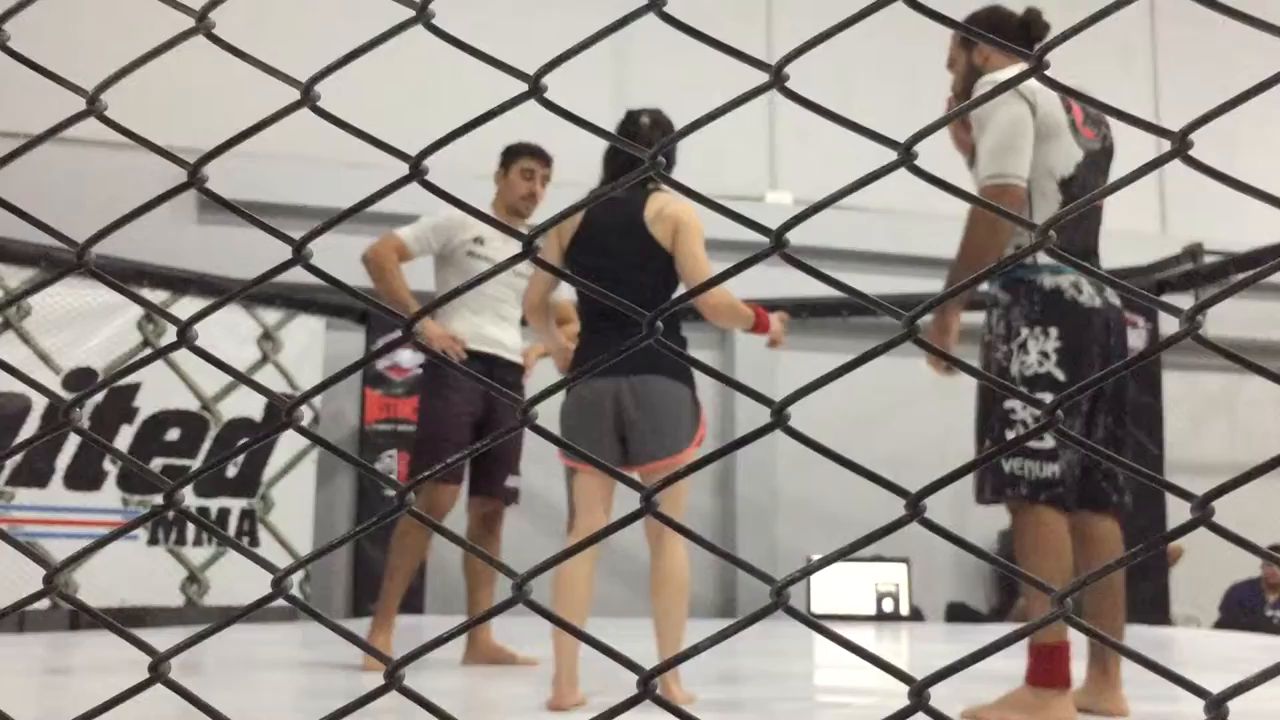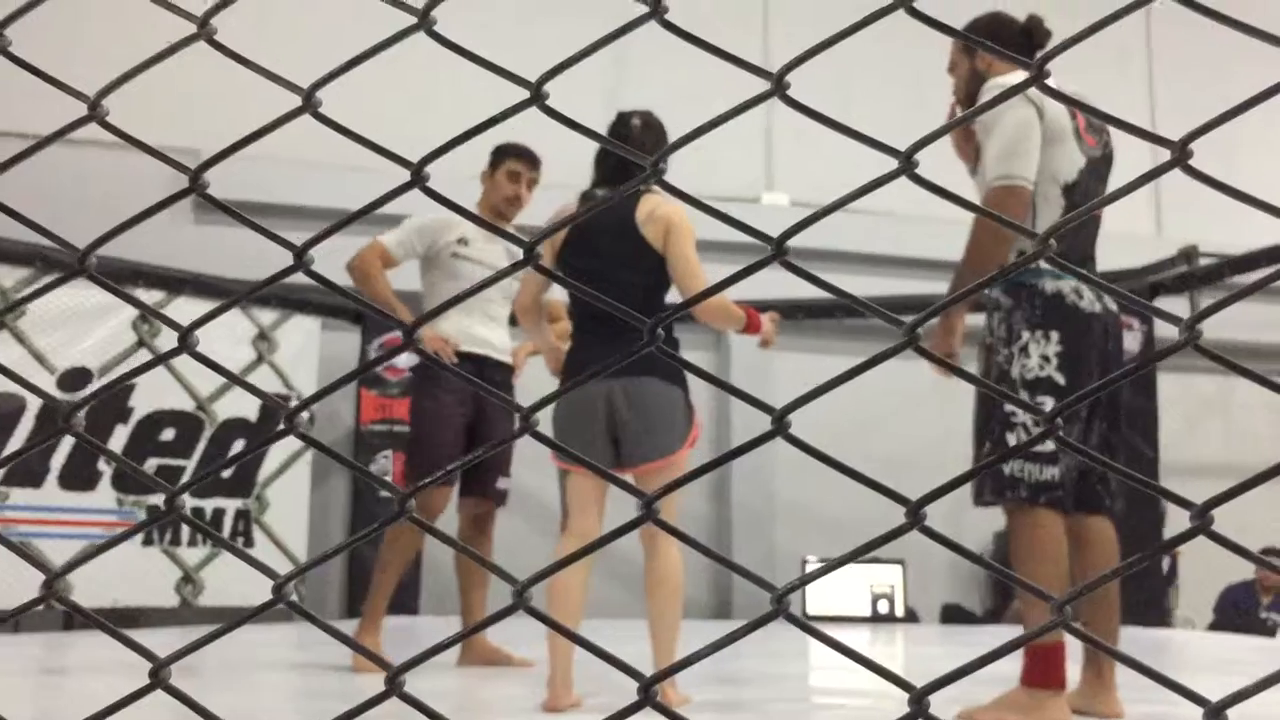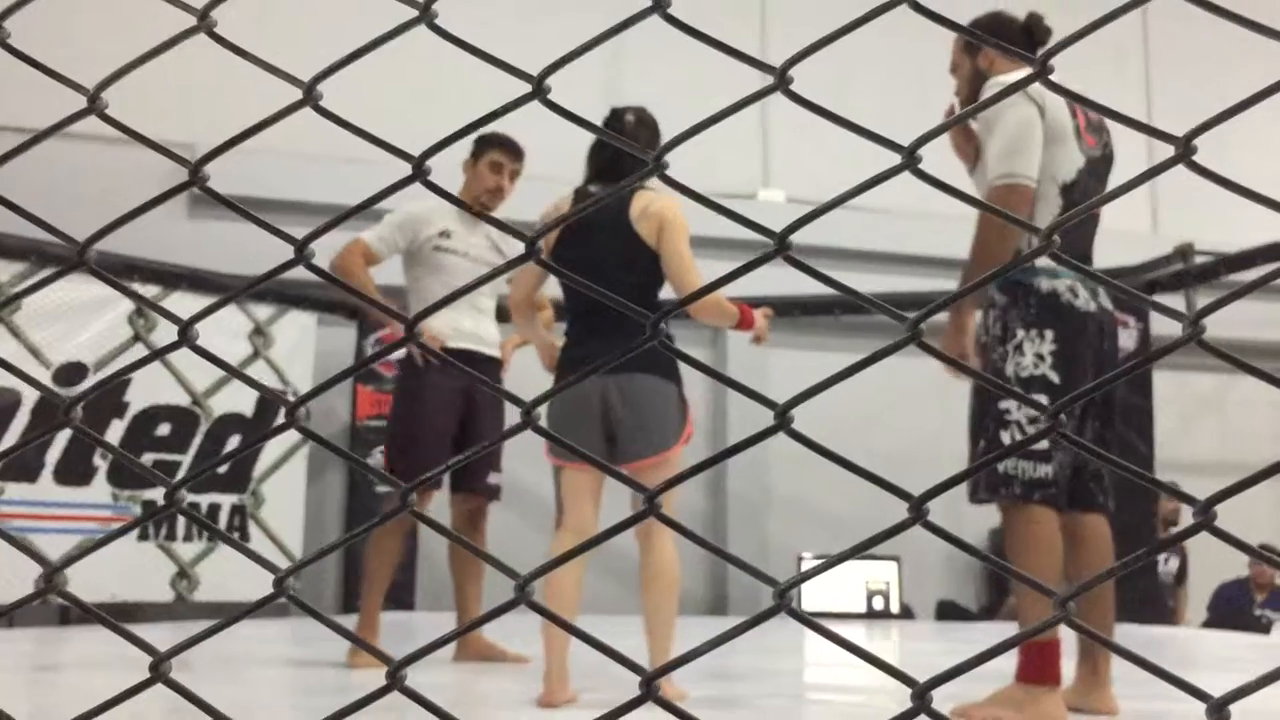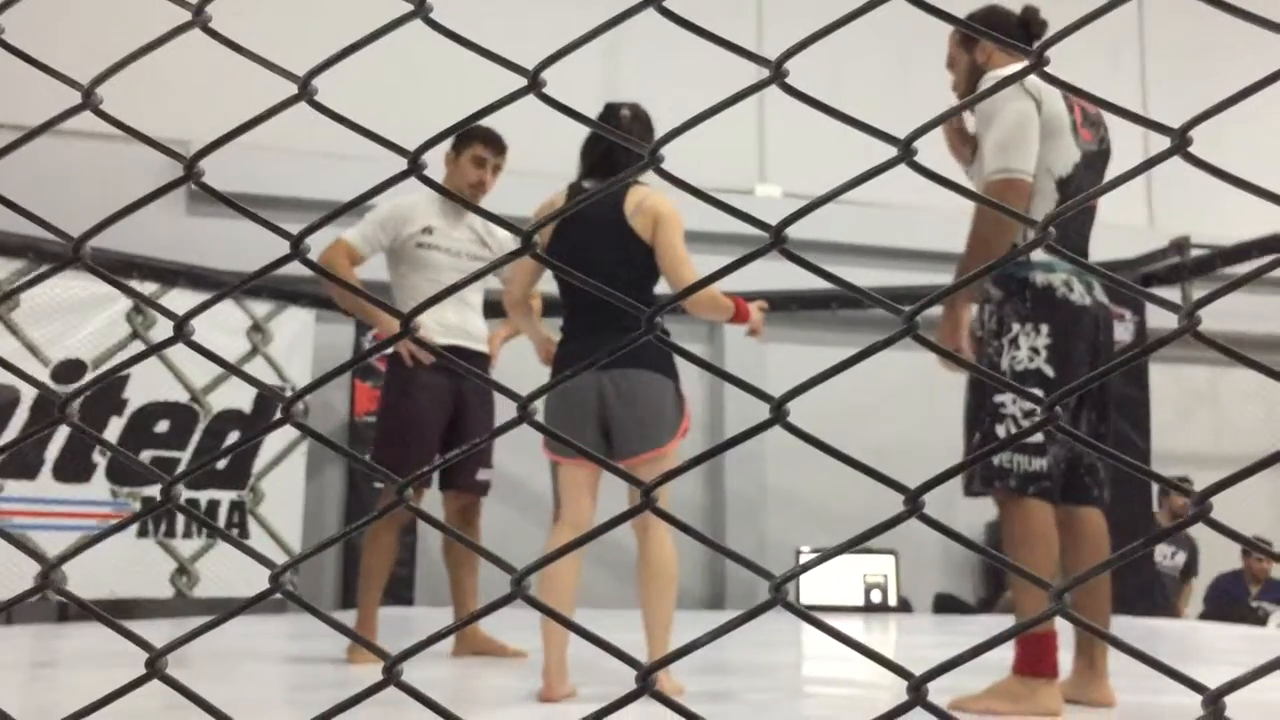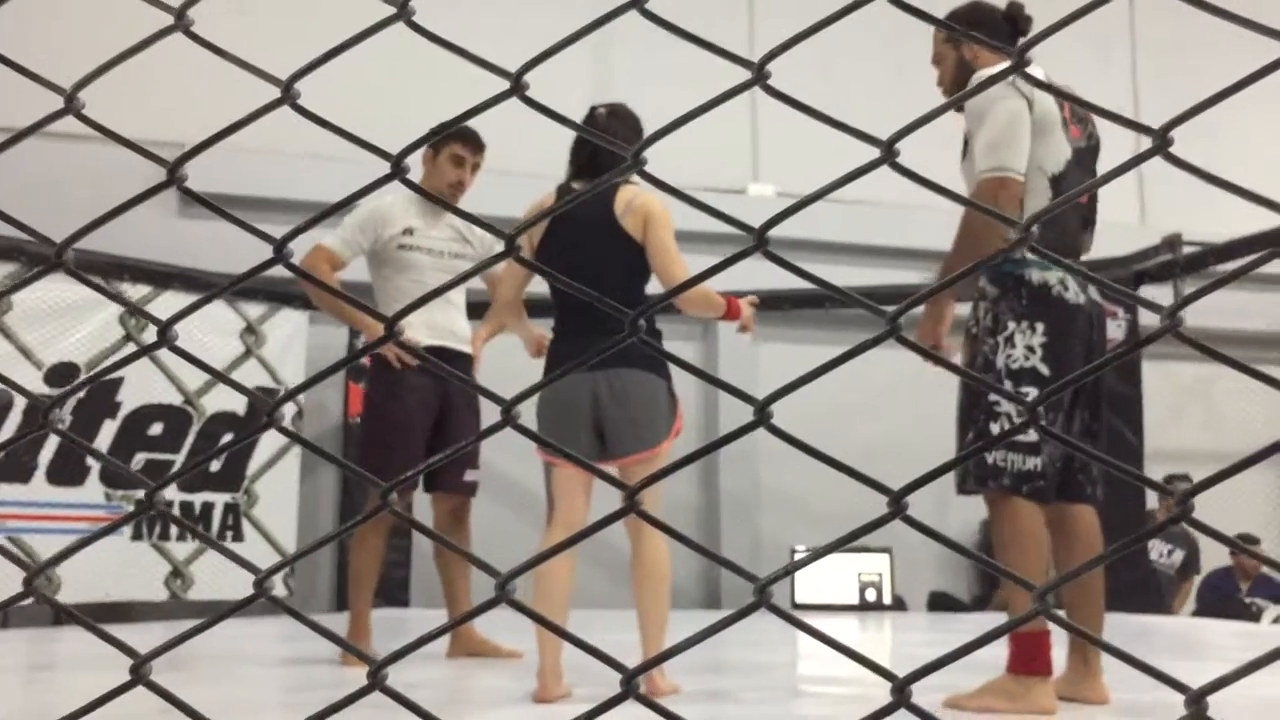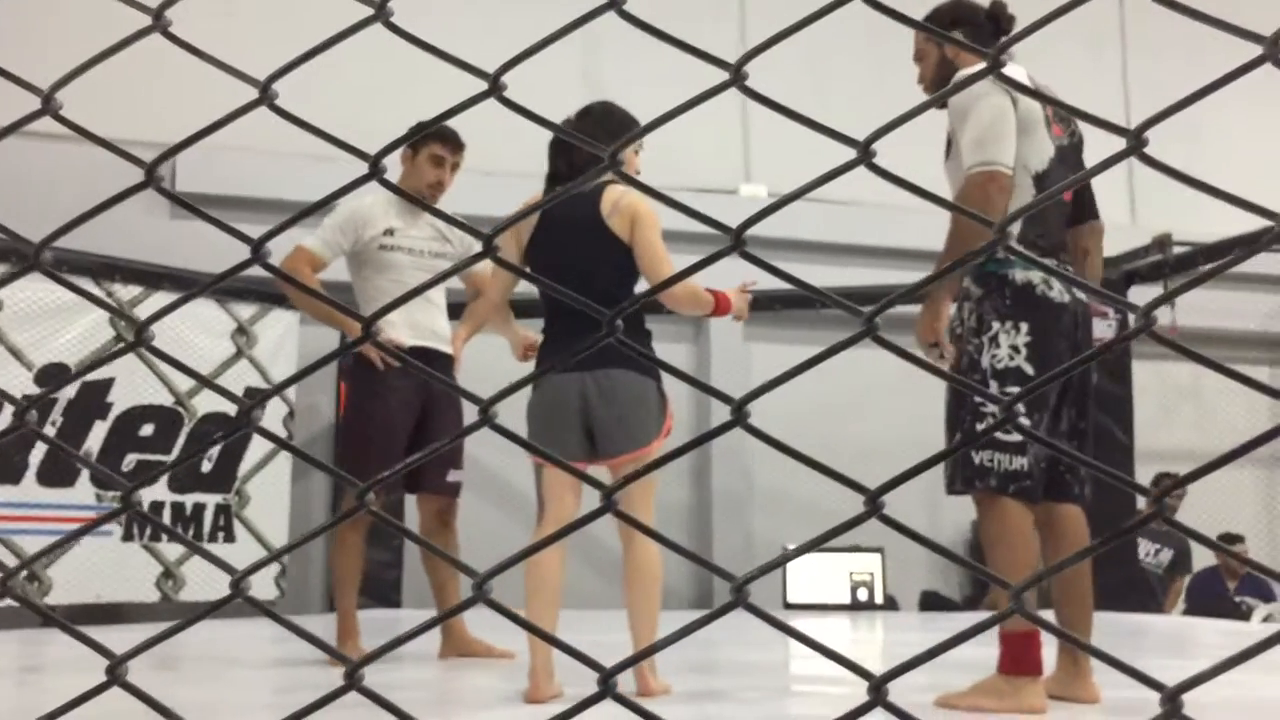
dt=0.2s
person 1, frame 1
left shoulder: (1003, 90)
right shoulder: (1081, 111)
left elbow: (1002, 206)
left wrist: (947, 304)
right wrist: (975, 152)
left hip: (1040, 305)
right hip: (1094, 306)
left knee: (1034, 492)
right knee: (1091, 496)
person 1, frame 2
left shoulder: (1009, 95)
right shoulder: (1082, 118)
left elbow: (1009, 209)
left wrist: (952, 307)
right wrist: (977, 160)
left hip: (1040, 310)
right hip: (1089, 311)
left knee: (1032, 494)
right knee: (1086, 499)
person 1, frame 3
left shoulder: (1009, 94)
right shoulder: (1082, 117)
left elbow: (1011, 207)
left wrist: (962, 307)
right wrist: (974, 158)
left hip: (1035, 308)
right hip: (1087, 309)
left knee: (1026, 490)
right knee: (1081, 498)
person 1, frame 4
left shoulder: (1008, 89)
right shoulder: (1081, 110)
left elbow: (1008, 200)
left wrist: (957, 299)
right wrist: (974, 160)
left hip: (1030, 302)
right hip: (1081, 302)
left knee: (1021, 484)
right knee: (1077, 490)
person 1, frame 5
left shoulder: (997, 87)
right shoulder: (1063, 104)
left elbow: (1000, 197)
left wrist: (941, 296)
right wrist: (970, 282)
left hip: (1025, 301)
right hip: (1074, 301)
left knee: (1010, 483)
right knee: (1069, 489)
person 1, frame 6
left shoulder: (980, 87)
right shoulder: (1049, 108)
left elbow: (985, 191)
right elbow: (1086, 233)
left wrist: (936, 296)
left hip: (1010, 300)
right hip: (1059, 304)
left knee: (999, 483)
right knee: (1057, 489)
person 2, frame 1
left shoulder: (574, 214)
right shoulder: (673, 210)
left elbow: (534, 305)
right elbow: (710, 302)
left wrist: (559, 347)
right wrist: (765, 322)
left hip: (591, 382)
right hip: (658, 380)
left knee: (584, 530)
right knee: (667, 533)
left ankle: (565, 681)
right ankle: (670, 679)
person 2, frame 2
left shoulder: (566, 215)
right shoulder: (664, 211)
left elbow: (526, 306)
right elbow: (701, 304)
left wrist: (550, 348)
right wrist: (756, 323)
left hip: (583, 383)
right hip: (652, 382)
left knee: (578, 532)
right knee: (661, 534)
left ankle: (559, 682)
right ankle: (666, 680)
person 2, frame 3
left shoulder: (560, 212)
right shoulder: (657, 208)
left elbow: (519, 303)
right elbow: (695, 300)
left wrist: (544, 345)
right wrist: (749, 319)
left hip: (579, 379)
right hip: (646, 378)
left knee: (573, 529)
right knee: (656, 530)
left ankle: (555, 677)
right ankle: (662, 675)
person 2, frame 4
left shoulder: (554, 207)
right shoulder: (653, 203)
left elbow: (515, 299)
right elbow: (692, 296)
left wrist: (541, 339)
right wrist: (744, 313)
left hip: (574, 375)
right hip: (643, 373)
left knee: (571, 523)
right knee: (654, 523)
left ankle: (555, 671)
right ankle: (661, 669)
person 2, frame 5
left shoulder: (544, 209)
right shoulder: (642, 201)
left elbow: (505, 301)
right elbow: (683, 293)
left wrist: (530, 335)
right wrist: (735, 308)
left hip: (567, 375)
right hip: (635, 373)
left knee: (563, 523)
right knee: (647, 523)
left ankle: (549, 673)
right ankle: (654, 670)
person 2, frame 6
left shoulder: (532, 211)
right shoulder: (629, 202)
left elbow: (490, 303)
right elbow: (671, 291)
right wrist: (725, 302)
left hip: (557, 376)
right hip: (624, 374)
left knee: (553, 525)
right knee: (638, 524)
left ankle: (540, 674)
right ankle: (646, 670)
person 3, frame 1
right shoulder: (458, 224)
left elbow: (569, 321)
right elbow: (378, 255)
left wrist: (538, 351)
right wrist: (422, 322)
left hip: (507, 378)
right hip: (456, 366)
left knee: (489, 510)
right knee: (436, 496)
left ankle: (480, 639)
right ankle: (381, 625)
person 3, frame 2
left shoulder: (524, 254)
right shoulder: (443, 225)
right elbow: (363, 263)
right wrist: (413, 326)
left hip: (497, 379)
right hip: (445, 369)
left knee: (480, 511)
right knee: (428, 499)
left ankle: (473, 639)
right ankle: (368, 629)
person 3, frame 3
left shoulder: (510, 244)
right shoulder: (423, 217)
left elbow: (542, 309)
right elbow: (346, 263)
left wrist: (514, 343)
right wrist: (397, 324)
left hip: (486, 374)
right hip: (432, 365)
left knee: (473, 507)
right knee: (408, 502)
left ankle: (470, 635)
right ankle: (366, 634)
person 3, frame 4
left shoulder: (495, 235)
right shoulder: (405, 212)
right elbow: (331, 263)
left wrist: (501, 336)
right wrist: (386, 323)
left hip: (474, 369)
right hip: (420, 363)
left knee: (465, 503)
right knee: (399, 500)
left ankle: (468, 630)
right ankle: (365, 633)
person 3, frame 5
left shoulder: (475, 232)
right shoulder: (384, 212)
right elbow: (312, 269)
right wrist: (371, 327)
left hip: (459, 369)
right hip: (404, 365)
left knee: (454, 505)
right knee: (384, 503)
left ankle: (463, 632)
right ankle: (358, 634)
person 3, frame 6
left shoulder: (454, 231)
right shoulder: (363, 212)
left elbow: (488, 293)
right elbow: (293, 272)
right wrist: (355, 329)
left hip: (439, 370)
right hip: (384, 366)
left knee: (441, 505)
right knee: (361, 503)
left ankle: (455, 634)
right ankle: (348, 636)
